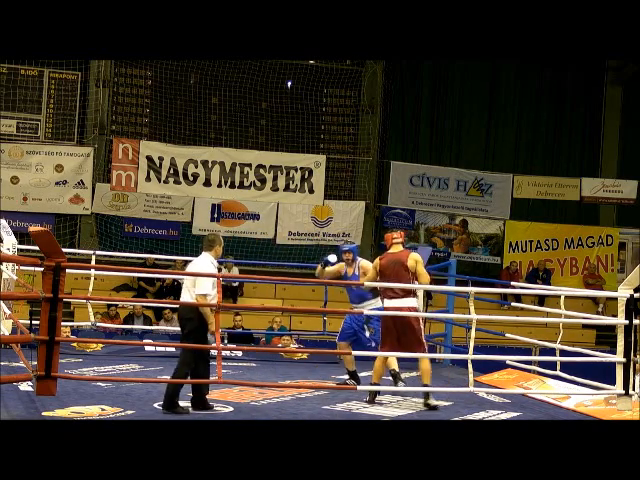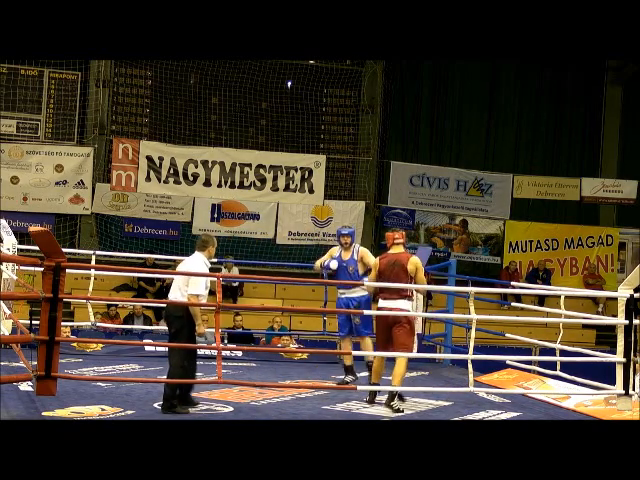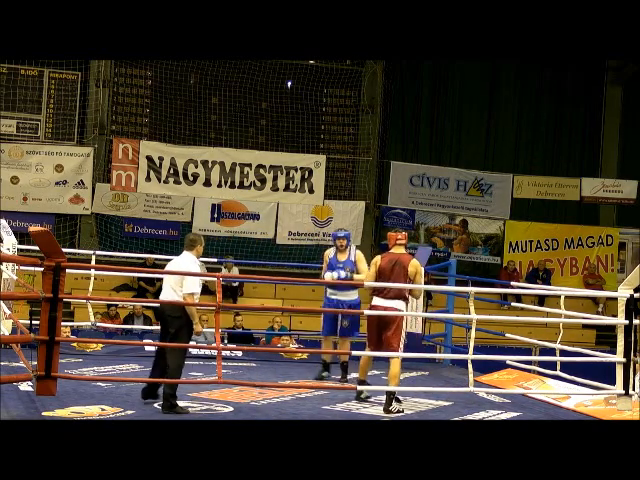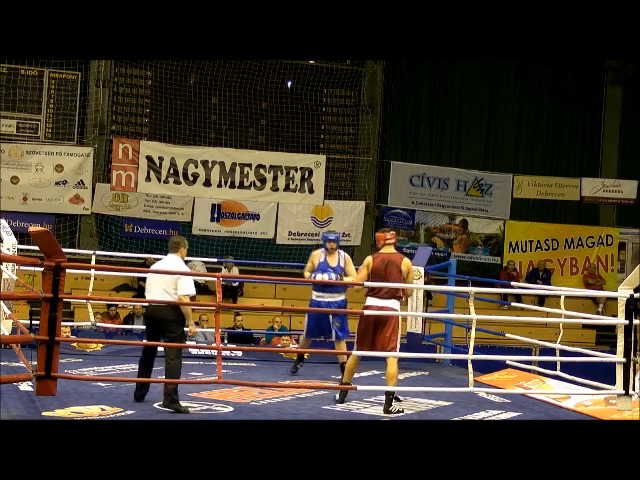
dt=0.2s
person 1, frame 1
left shoulder: (379, 261)
right shoulder: (414, 257)
left elbow: (366, 284)
right elbow: (425, 282)
left hip: (389, 309)
right hip: (409, 308)
left knee: (384, 352)
right knee: (421, 352)
left ankle: (372, 393)
right ankle: (427, 395)
person 1, frame 2
left shoulder: (379, 260)
right shoulder: (413, 260)
left elbow: (370, 288)
left hip: (383, 309)
right hip: (402, 311)
left knee: (381, 352)
right knee: (402, 355)
left ankle: (372, 393)
right ankle: (392, 397)
person 1, frame 3
left shoulder: (379, 259)
right shoulder: (414, 263)
right elbow: (416, 294)
left hip: (376, 307)
right hip: (396, 310)
left knee: (370, 349)
right knee: (395, 355)
left ankle: (361, 389)
right ankle: (390, 401)
person 1, frame 4
left shoulder: (370, 260)
right shoulder: (405, 262)
left elbow: (358, 286)
right elbow: (408, 292)
left hip: (370, 307)
right hip: (391, 310)
left knee: (358, 351)
right knee: (391, 355)
left ankle: (342, 391)
right ankle: (389, 402)
person 2, frame 1
left shoulder: (197, 263)
right shoulder: (206, 267)
right elbow: (201, 299)
right wrist: (211, 321)
left hip: (186, 311)
right hip: (195, 314)
left knee: (201, 357)
right knee: (189, 358)
left ankle: (200, 399)
right ankle: (170, 400)
person 2, frame 2
left shoulder: (189, 262)
right shoulder: (200, 267)
right elbow: (192, 299)
right wrist: (199, 323)
left hip: (175, 309)
right hip: (182, 312)
left knee: (188, 355)
right knee: (179, 357)
left ankle: (184, 395)
right ankle: (170, 402)
person 2, frame 3
left shoulder: (174, 262)
right shoulder: (192, 266)
right elbow: (188, 298)
right wrist: (196, 322)
left hip: (165, 308)
right hip: (178, 312)
left knee: (163, 352)
right knee: (176, 355)
left ankle: (150, 390)
right ankle: (169, 402)
person 2, frame 4
left shoulder: (155, 266)
right shoulder: (182, 268)
left elbow: (148, 293)
right elbow: (183, 299)
right wrist: (190, 322)
left hip: (152, 310)
right hip: (170, 312)
left knee: (148, 351)
right knee: (173, 356)
left ankle: (140, 391)
right ankle: (170, 398)
person 3, frame 1
left shoulder: (364, 265)
right shoulder: (342, 267)
right elbow: (321, 275)
right wrist: (323, 264)
left hip: (372, 311)
right hip: (356, 312)
left knee: (380, 346)
right knee: (342, 343)
left ankle: (398, 379)
right ankle: (353, 378)
person 3, frame 2
left shoulder: (361, 251)
right shoulder: (334, 251)
right elbow: (317, 266)
right wrist: (325, 264)
left hip: (359, 298)
right hip: (342, 298)
left knee: (363, 334)
right knee: (344, 336)
left ankle: (371, 370)
right ankle: (349, 373)
person 3, frame 3
left shoulder: (357, 254)
right shoulder: (328, 253)
left elbow: (366, 277)
right elbow: (324, 273)
left wrist: (347, 276)
right wrist: (326, 277)
left hip: (350, 301)
right hip: (332, 299)
left knee: (345, 336)
right knee: (327, 335)
left ankle: (344, 371)
right ankle: (325, 369)
person 3, frame 4
left shoulder: (345, 258)
right shoulder: (316, 255)
left elbow: (353, 279)
right elbow: (306, 273)
left wrist: (338, 278)
right wrist: (313, 278)
left hip: (337, 302)
right hip: (318, 301)
left knee: (340, 338)
right knee: (308, 335)
left ankle: (345, 371)
right ankle: (299, 359)
